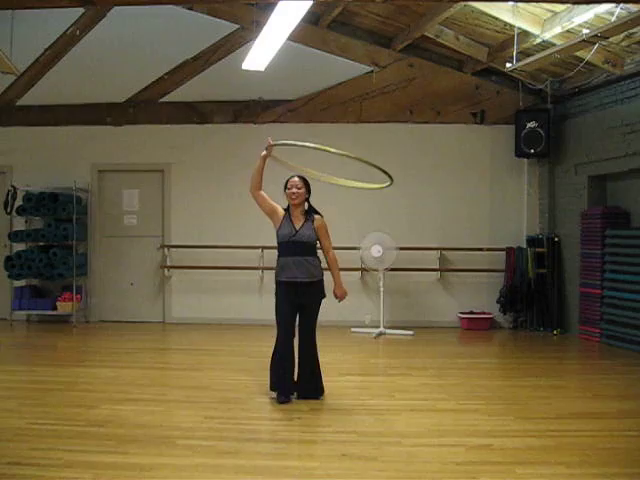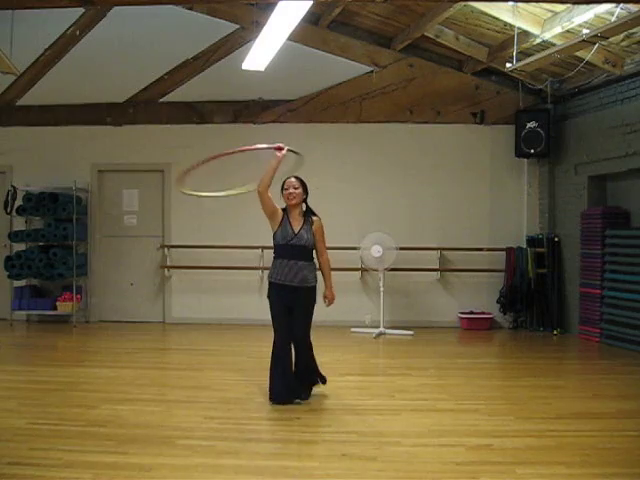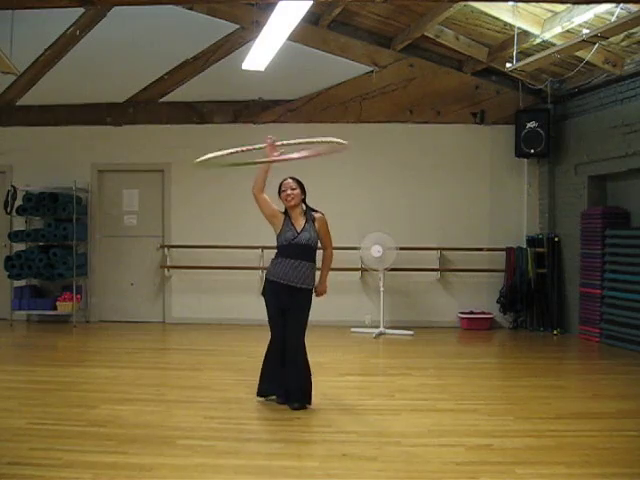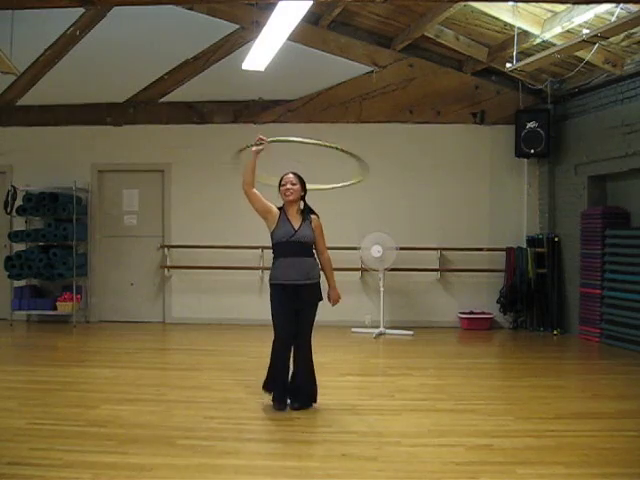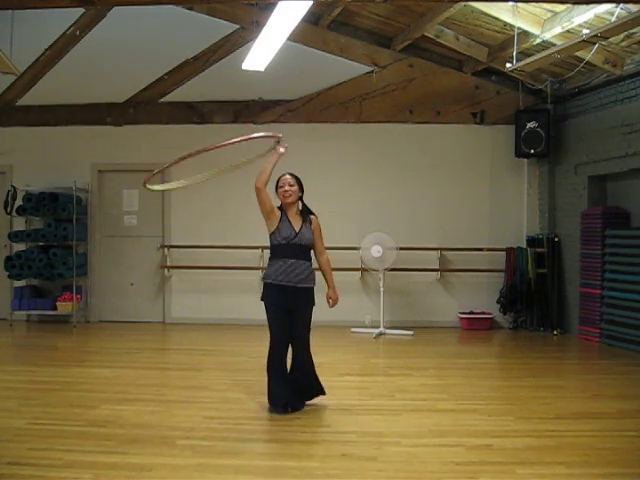
dt=0.3s
person 1, frame 1
left shoulder: (316, 220)
right shoulder: (278, 215)
left elbow: (328, 252)
right elbow: (254, 189)
left wrist: (338, 282)
right wrist: (263, 158)
left hip: (312, 284)
right hip: (285, 285)
left knee: (307, 336)
right knee: (284, 334)
left ankle: (309, 387)
right ankle: (283, 388)
person 1, frame 2
left shoulder: (314, 222)
right shoulder: (276, 216)
left elbow: (322, 255)
right elbow: (262, 190)
left wrist: (328, 287)
right wrist: (278, 159)
left hip: (305, 288)
right hip: (278, 287)
left knee: (301, 338)
right knee: (282, 339)
left ankle: (306, 381)
right ankle: (283, 391)
person 1, frame 3
left shoulder: (317, 219)
right shoulder: (279, 219)
left elbow: (327, 250)
right elbow: (257, 192)
left wrist: (322, 279)
right wrist: (268, 161)
left hip: (302, 289)
right hip: (275, 285)
left knee: (295, 341)
right knee: (278, 338)
left ankle: (298, 394)
right ankle: (279, 389)
person 1, frame 4
left shoulder: (312, 220)
right shoulder: (272, 215)
left elbow: (323, 254)
right elbow: (247, 187)
left wrist: (332, 286)
right wrist: (255, 154)
left hip: (309, 287)
right hip: (281, 288)
left knee: (302, 341)
right knee: (282, 340)
left ankle: (301, 395)
right ankle: (279, 391)
person 1, frame 5
left shoulder: (311, 221)
right shoulder: (273, 216)
left elbow: (321, 255)
right elbow: (260, 187)
left wrist: (331, 287)
right wrist: (276, 155)
left hip: (303, 290)
right hip: (275, 288)
left knee: (300, 343)
right knee: (279, 343)
left ankle: (300, 393)
right ankle: (279, 399)
